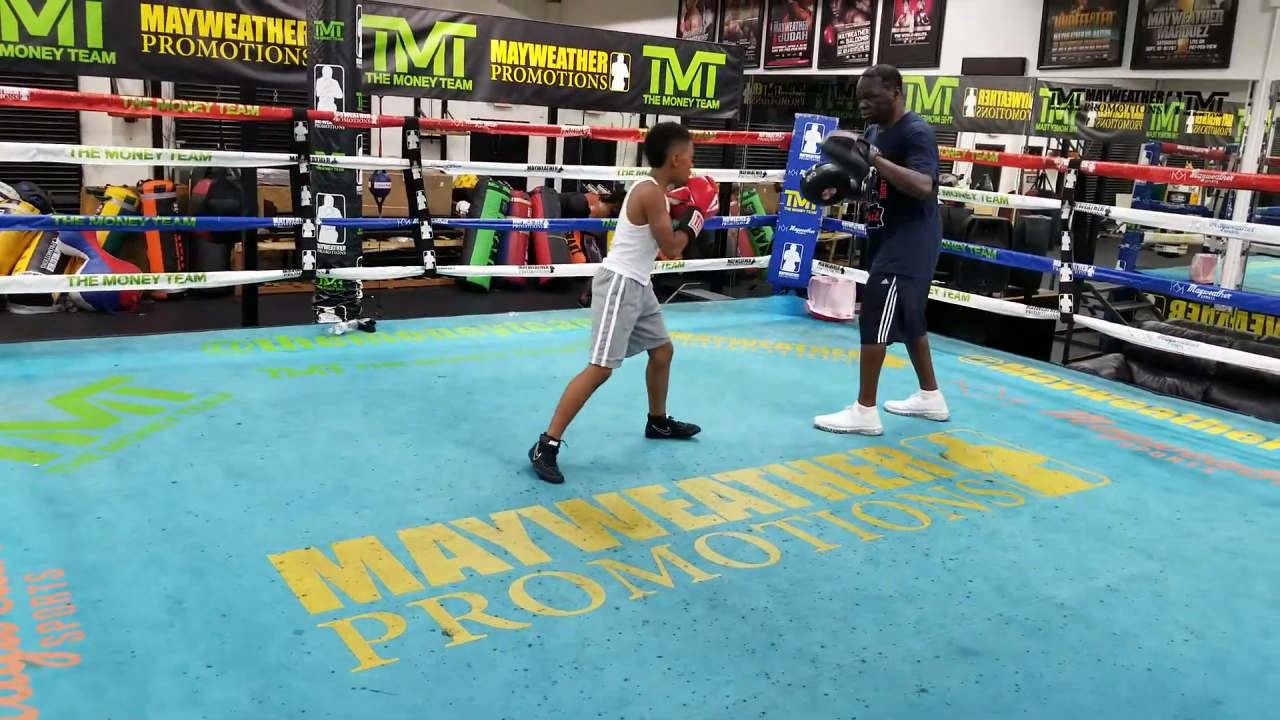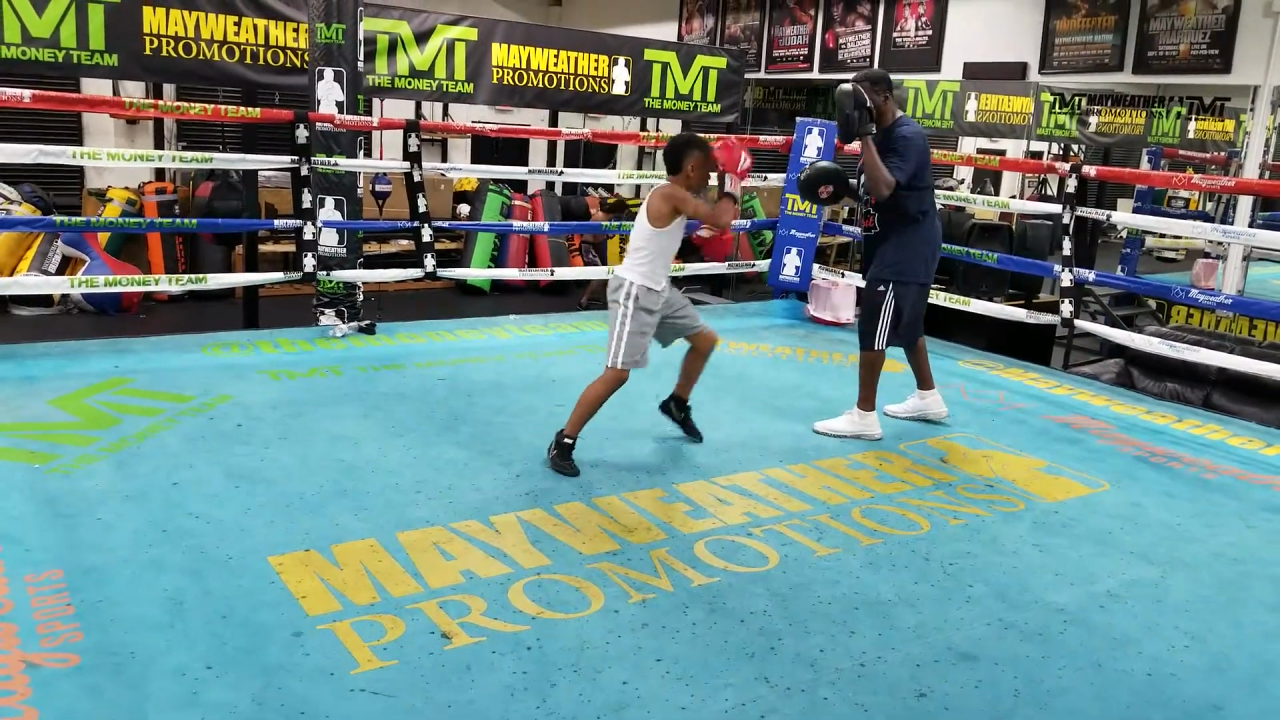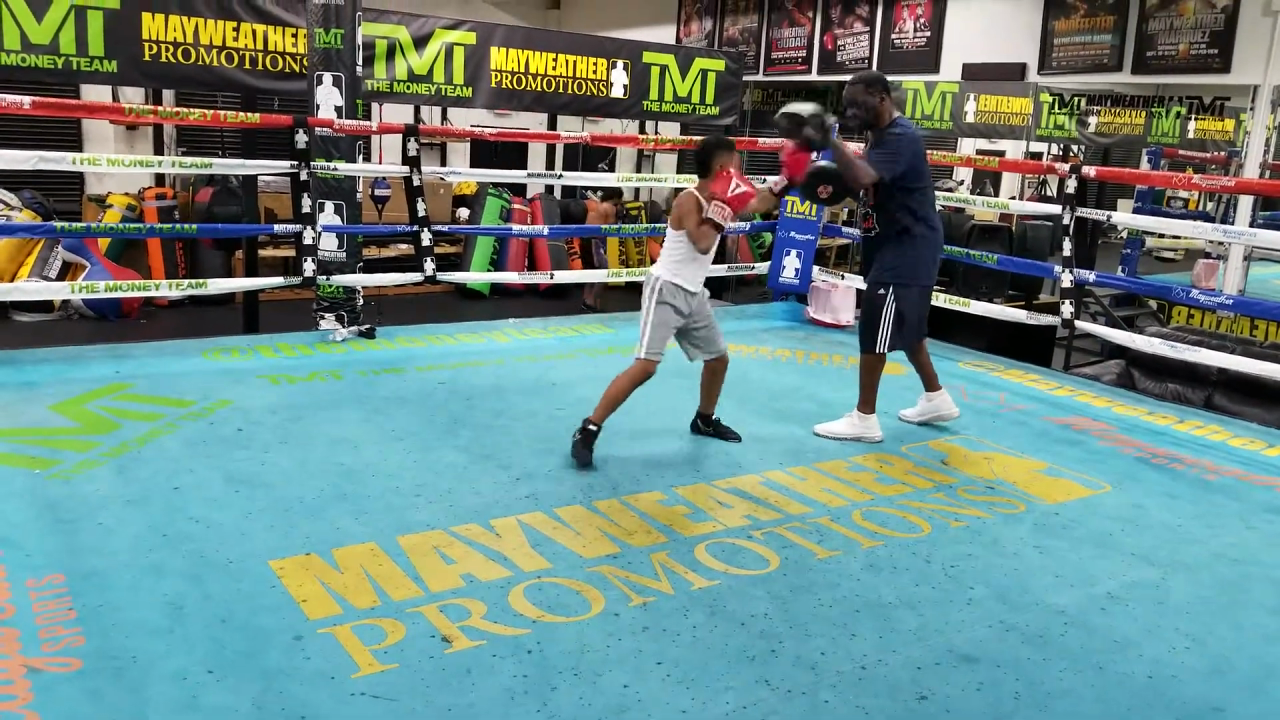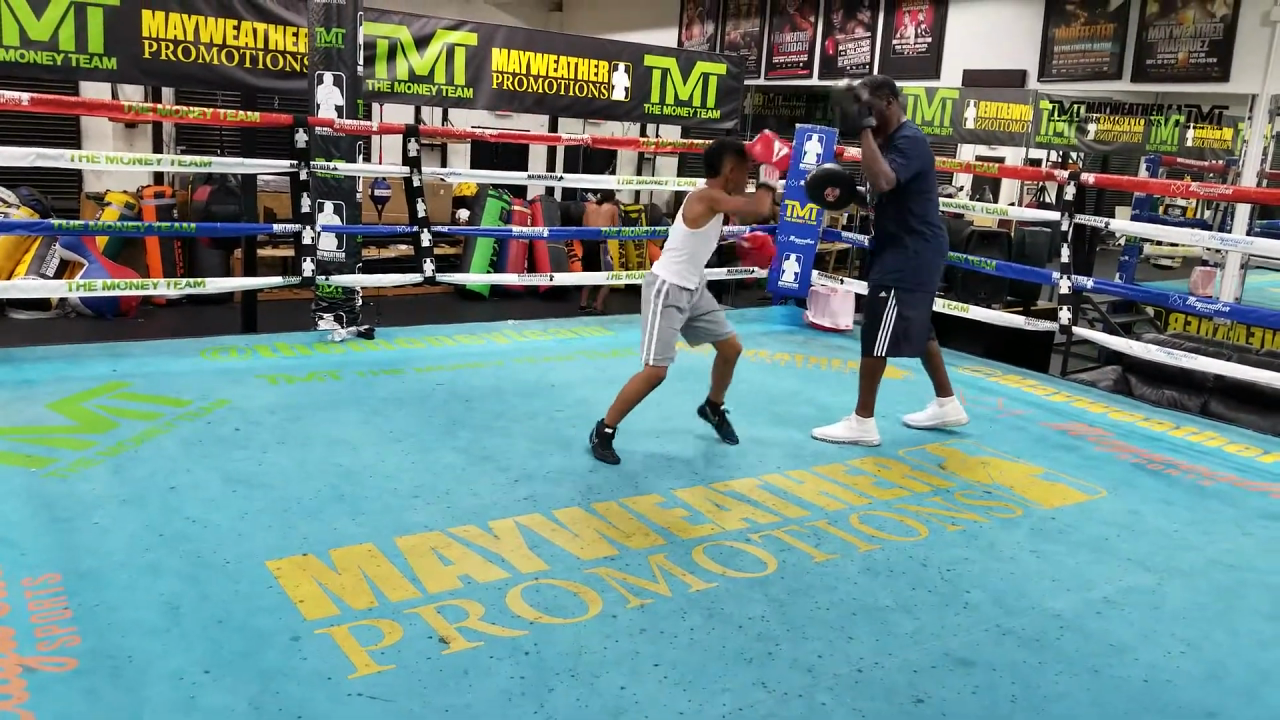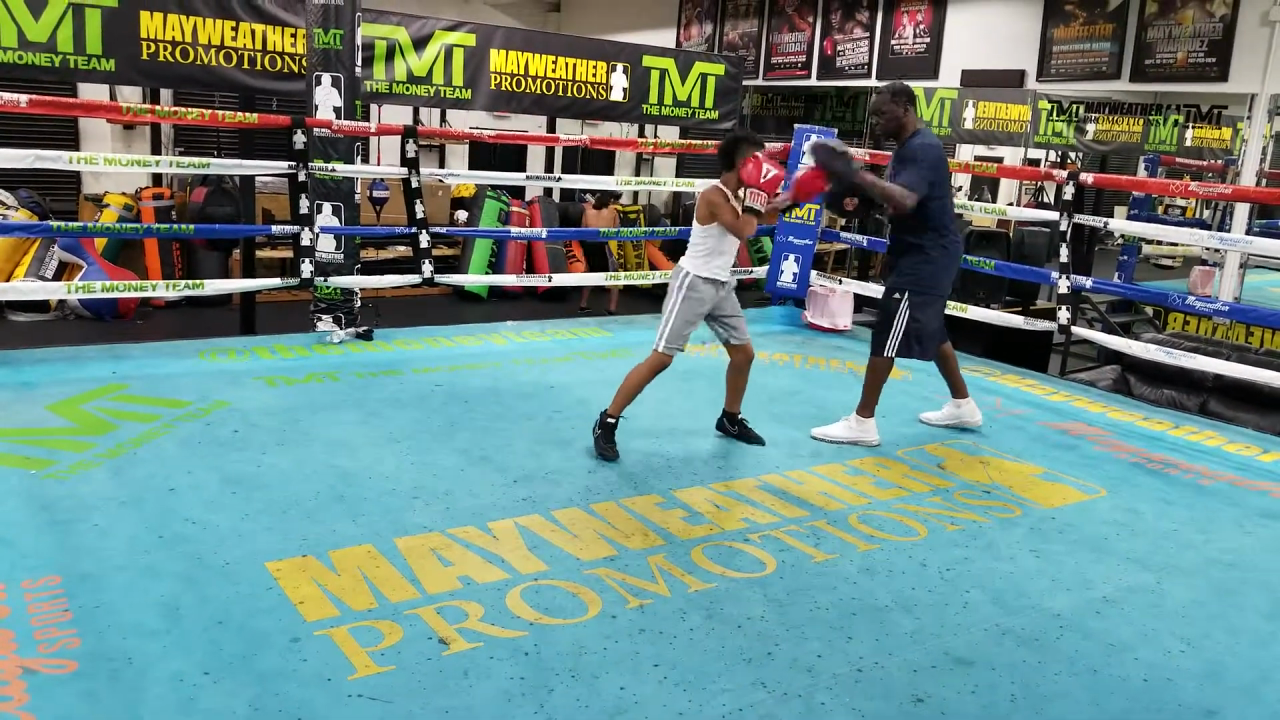
dt=0.2s
person 1, frame 1
left shoulder: (916, 133)
right shoulder: (878, 132)
left elbow: (922, 186)
right elbow: (873, 186)
left wrist: (870, 155)
left hip: (910, 241)
right hip: (892, 239)
left knee: (875, 320)
right knee: (908, 319)
left ankle: (864, 411)
right ankle: (930, 397)
person 1, frame 2
left shoulder: (906, 136)
right shoulder: (882, 133)
left elbow: (883, 187)
right elbow: (871, 186)
left wrist: (865, 134)
left hip: (908, 244)
right hip: (899, 243)
left knee: (874, 325)
right knee: (905, 323)
left ankle: (864, 416)
right ankle: (927, 397)
person 1, frame 3
left shoulder: (902, 137)
right shoulder: (884, 135)
left elbow: (861, 175)
right elbow: (868, 185)
left wrist: (827, 137)
left hip: (908, 247)
right hip: (902, 245)
left knee: (875, 330)
right knee: (904, 327)
left ankle: (863, 419)
right ankle: (936, 399)
person 1, frame 4
left shoulder: (910, 142)
right shoulder: (889, 140)
left elbow: (882, 181)
right elbow: (880, 191)
left wrist: (863, 130)
left hip: (911, 253)
right hip: (906, 250)
left knee: (877, 334)
right knee: (916, 329)
left ankle: (863, 422)
right ankle: (946, 405)
person 1, frame 5
left shoulder: (923, 148)
right shoulder: (905, 146)
left elbow: (903, 201)
left wrist: (857, 175)
right wrist: (864, 199)
left hip: (927, 257)
right hip: (920, 254)
left knee: (887, 336)
right knee: (930, 331)
left ankle: (862, 422)
right ankle: (963, 405)
person 2, frame 1
left shoulder: (651, 189)
right shoulder: (650, 192)
right elbow: (671, 249)
left wrist: (676, 209)
right wrist: (696, 212)
left hip: (637, 284)
right hip: (617, 284)
left knee: (662, 352)
right knee: (600, 368)
left ankle: (658, 421)
right ankle: (547, 445)
person 2, frame 2
left shoulder: (677, 195)
right shoulder: (669, 195)
right elbow: (722, 220)
right wrist: (732, 180)
left hip: (659, 289)
right hip: (633, 289)
left knee: (705, 339)
right knee: (617, 373)
left ankle: (677, 403)
right ankle: (563, 443)
person 2, frame 3
left shoulder: (710, 199)
right shoulder: (689, 200)
left elbow: (751, 206)
right elbow: (702, 245)
right wrist: (723, 206)
left hip: (694, 293)
right hip: (665, 290)
left knee: (718, 359)
right knee: (645, 367)
left ankle: (705, 420)
right ankle: (587, 431)
person 2, frame 4
left shoulder: (713, 198)
right shoulder: (708, 197)
right elbow: (760, 209)
right wrist: (770, 172)
left hip: (693, 289)
right hip: (667, 289)
left knee: (732, 346)
right knee: (655, 371)
left ankle: (713, 407)
right ankle: (603, 432)
person 2, frame 5
left shoulder: (736, 192)
right shoulder: (713, 194)
left elbow: (750, 222)
right elbow: (746, 230)
left wrist: (784, 198)
right wrist: (760, 191)
left hip: (720, 286)
right hip: (694, 282)
left knee: (744, 353)
right knee: (661, 357)
left ankle: (731, 419)
right ankle: (607, 424)
